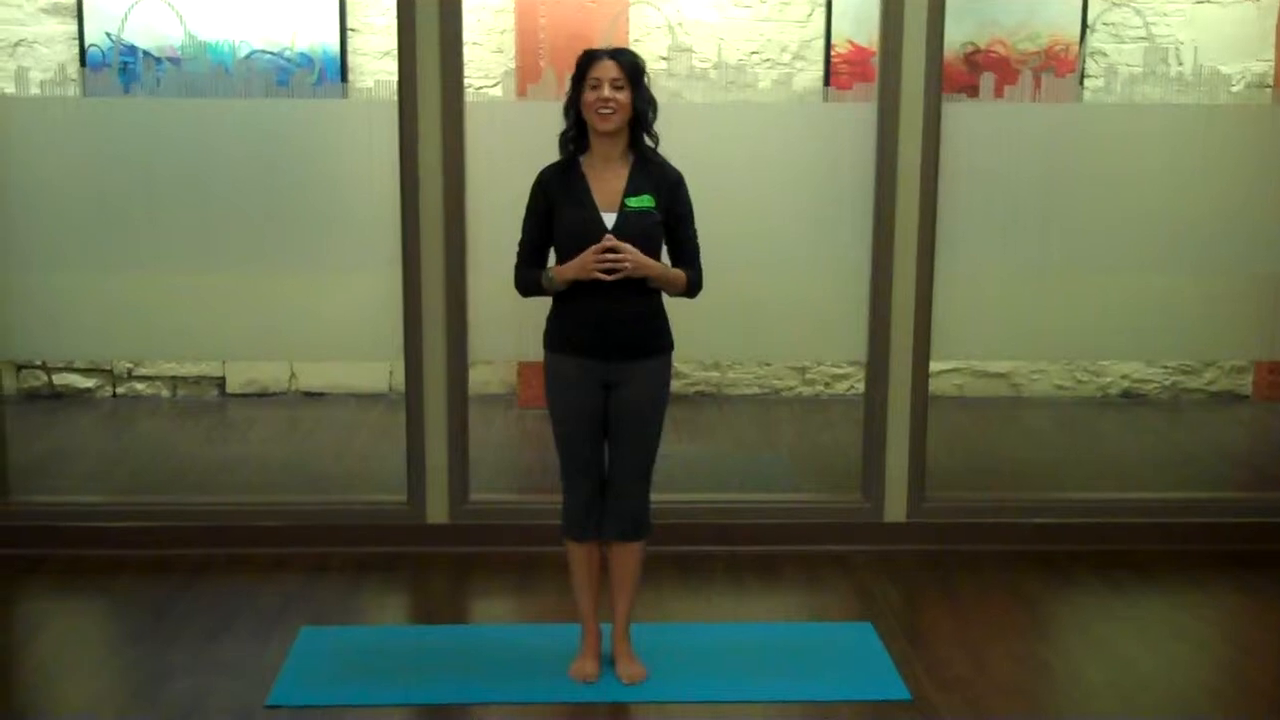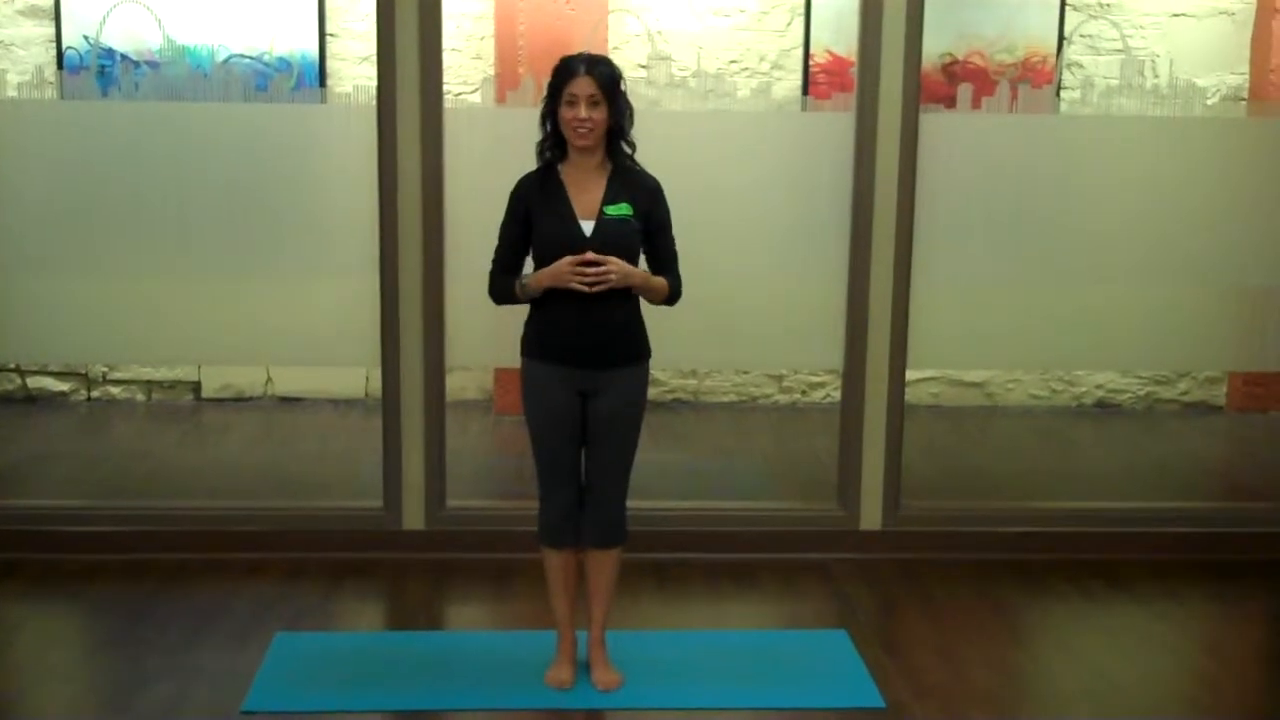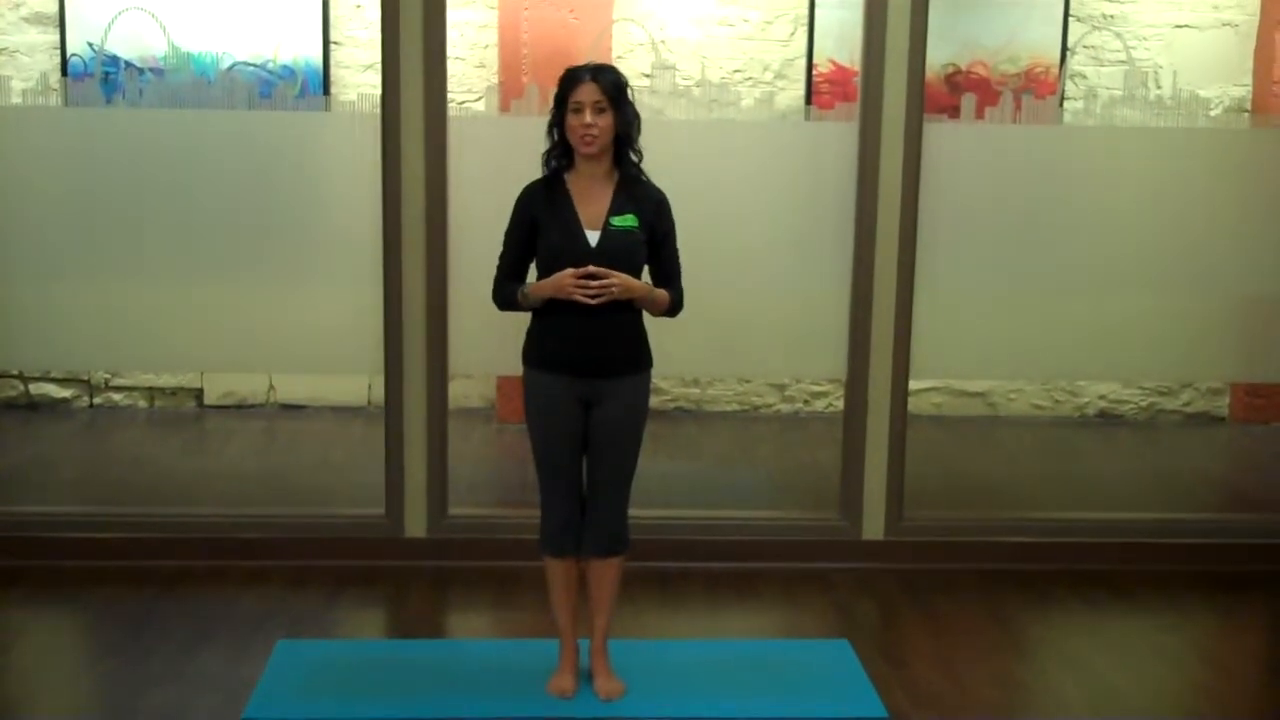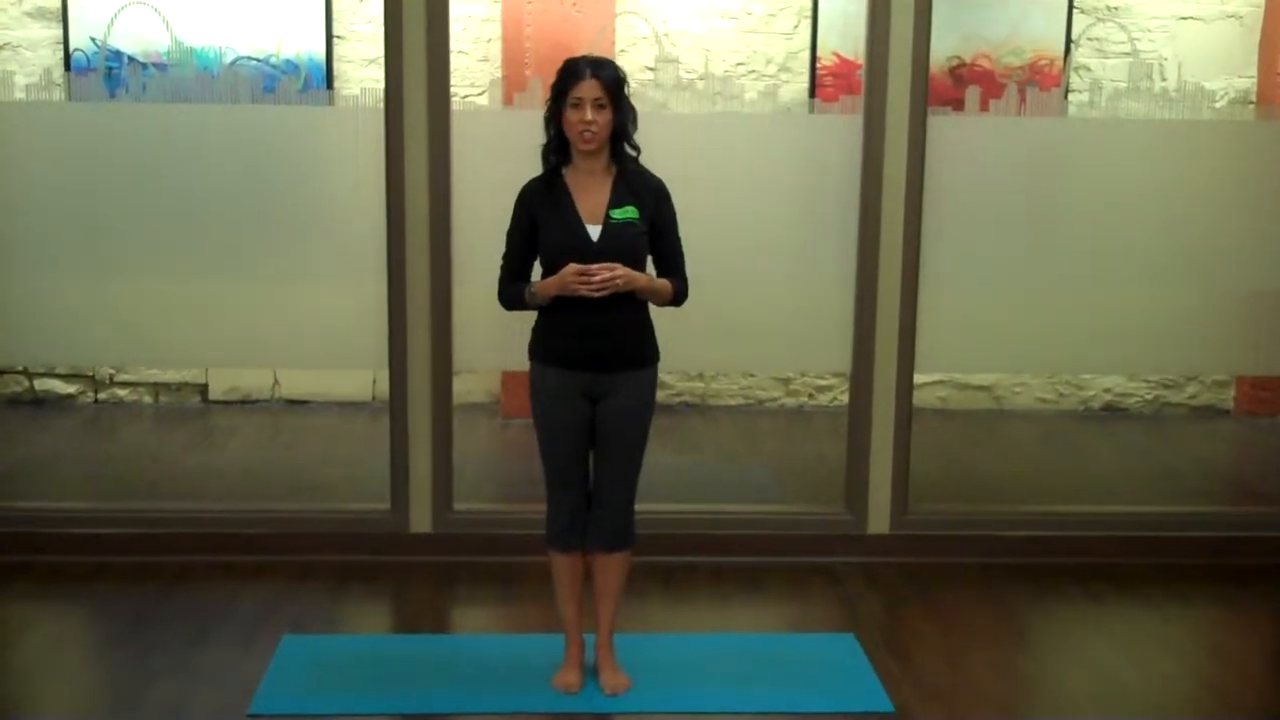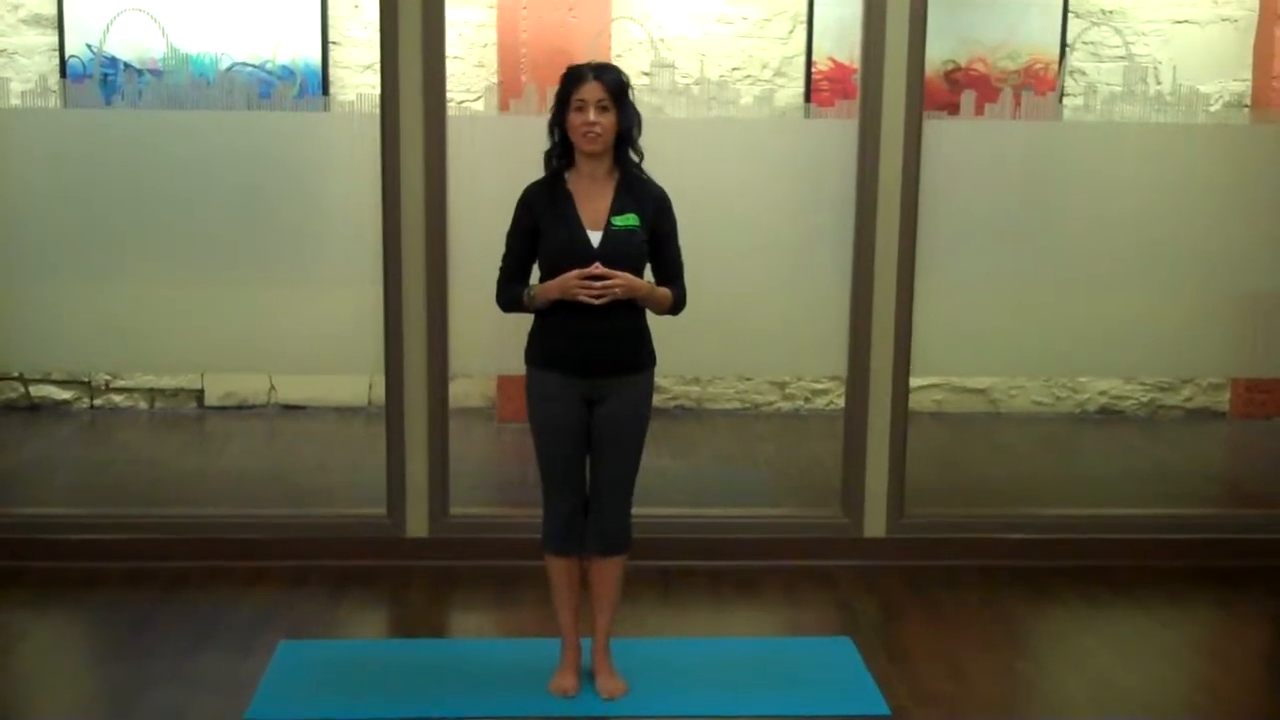
dt=1s
person 1, frame 1
left shoulder: (663, 179)
right shoulder: (554, 181)
left elbow: (691, 279)
right elbow: (525, 277)
left wrist: (646, 266)
right wrist: (571, 270)
left hip: (643, 360)
right hip: (572, 359)
left knee: (630, 495)
right knee: (581, 494)
left ankle: (623, 636)
right ankle: (588, 637)
person 1, frame 2
left shoulder: (642, 189)
right shoulder: (532, 190)
left elbow: (671, 287)
right elbow: (500, 285)
left wrist: (628, 275)
right wrist: (546, 278)
left hip: (621, 368)
right hip: (550, 367)
left knee: (606, 502)
right knee: (558, 502)
left ankle: (598, 644)
right ankle: (564, 644)
person 1, frame 3
left shoulder: (648, 200)
right shoulder: (538, 198)
left elbow: (672, 299)
right elbow: (504, 291)
left wrist: (632, 288)
right wrist: (549, 287)
left hip: (622, 377)
right hip: (551, 375)
left knee: (608, 511)
right knee: (560, 510)
left ankle: (601, 652)
right ankle: (566, 652)
person 1, frame 4
left shoulder: (647, 190)
right shoulder: (537, 195)
left elbow: (677, 288)
right elbow: (509, 291)
left wrist: (635, 280)
right wrist: (554, 284)
left hip: (629, 370)
right hip: (558, 370)
left knee: (614, 506)
right knee: (566, 505)
left ankle: (606, 647)
right ankle: (572, 647)
person 1, frame 5
left shoulder: (649, 198)
right shoulder: (539, 197)
left elbow: (675, 297)
right elbow: (507, 292)
left wrist: (635, 287)
right wrist: (555, 289)
left hip: (626, 376)
right hip: (554, 374)
left knee: (611, 511)
right knee: (562, 509)
left ankle: (602, 652)
right ankle: (568, 651)
